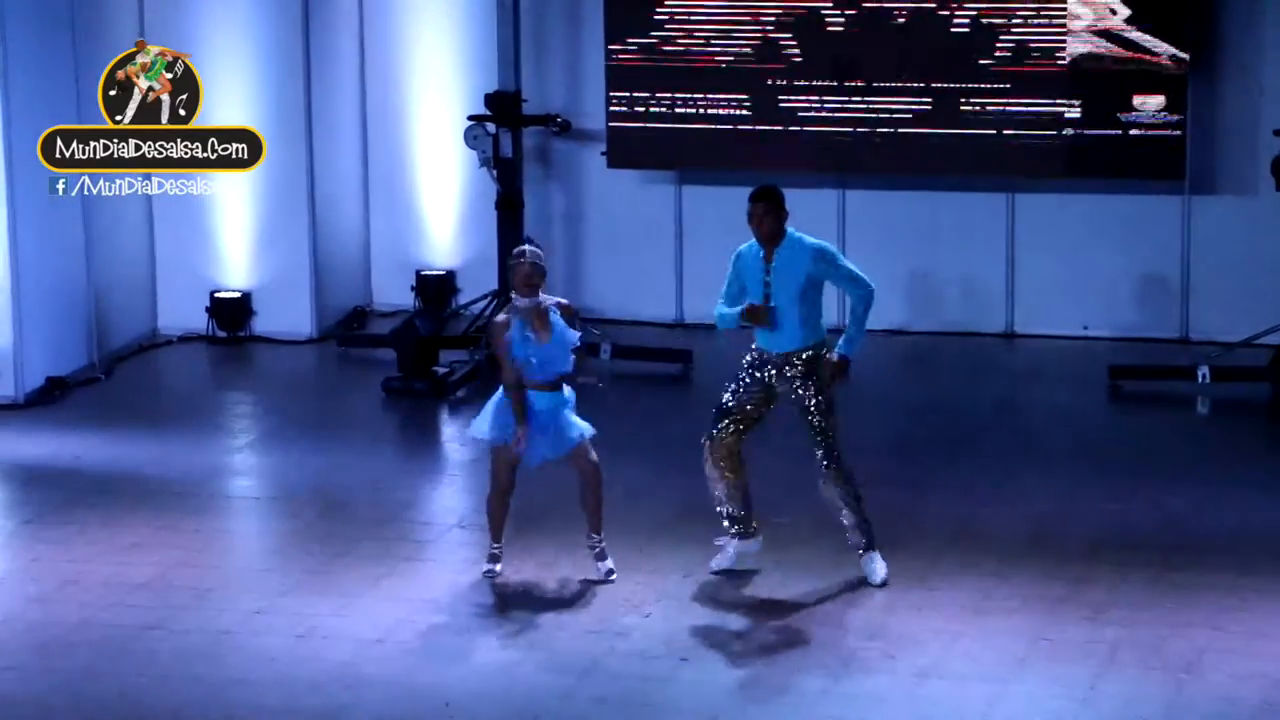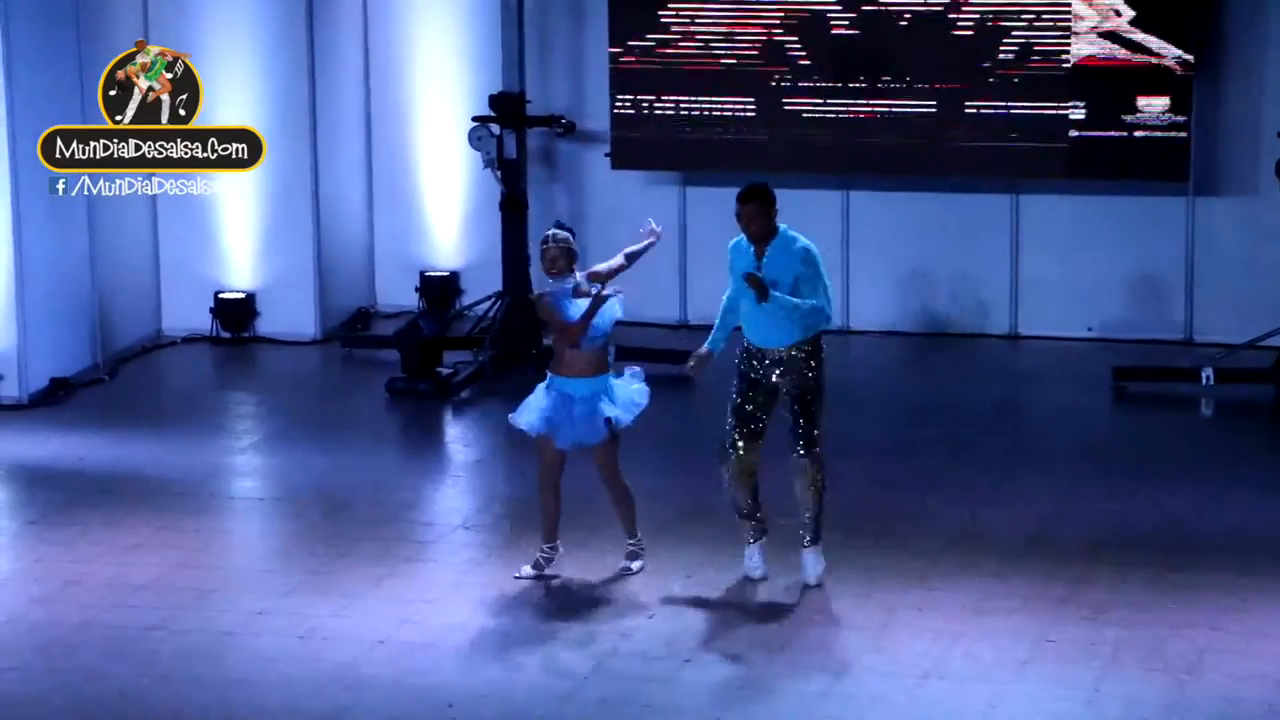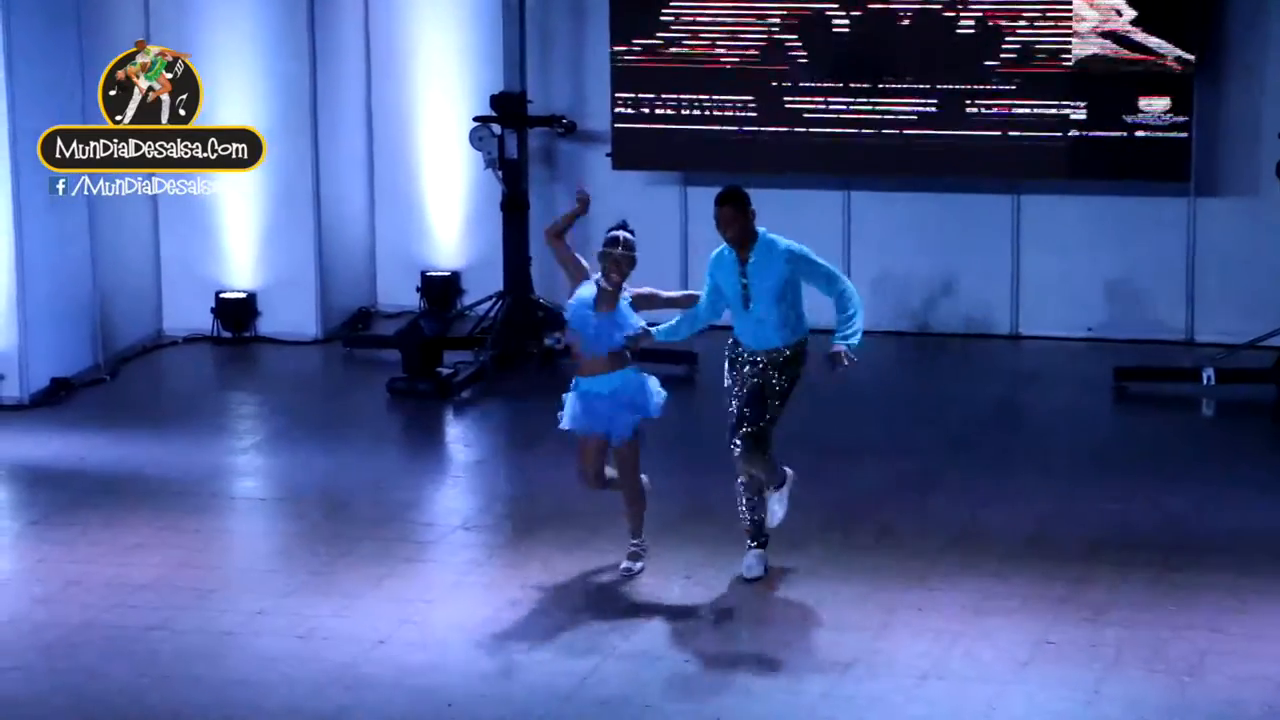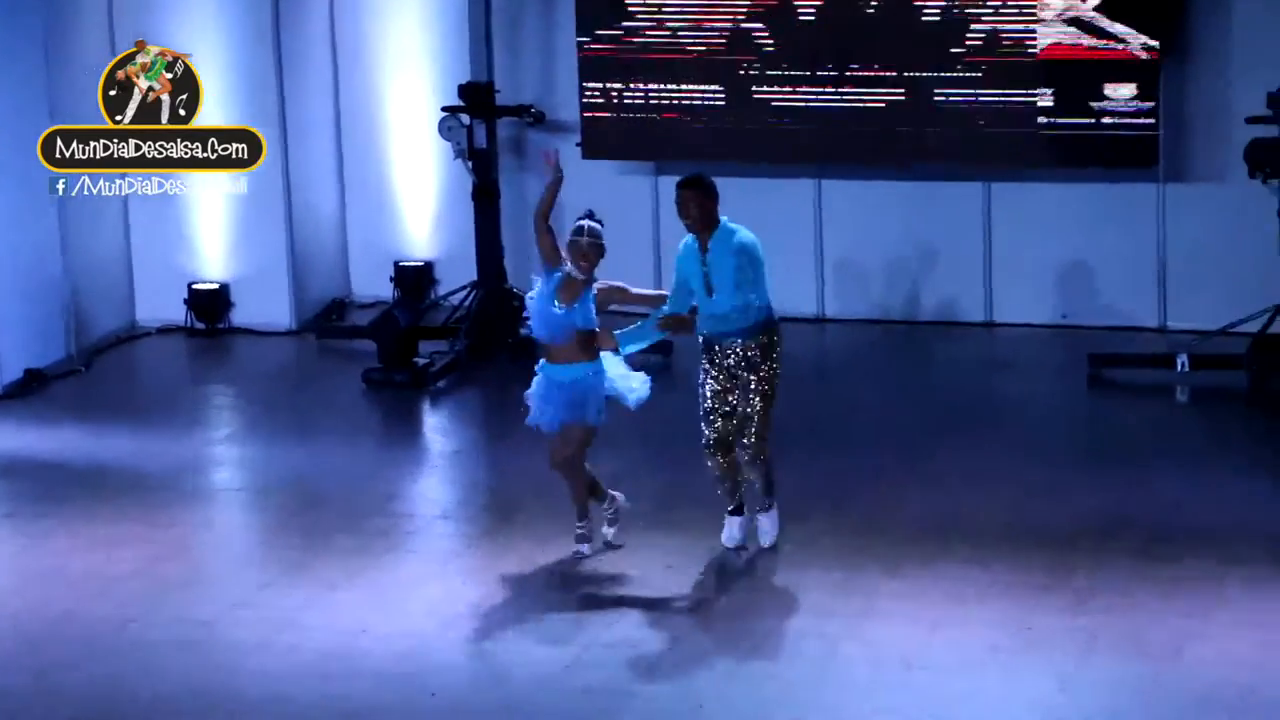
dt=0.3s
person 1, frame 1
left shoulder: (814, 253)
right shoulder: (743, 257)
left elbow: (863, 291)
right elbow: (722, 310)
left wrist: (845, 350)
right wrist: (742, 314)
left hip: (808, 363)
right hip: (760, 362)
left knee: (826, 459)
right knee: (718, 443)
left ankle: (867, 549)
right ankle: (741, 536)
person 1, frame 2
left shoulder: (802, 252)
right shoulder: (737, 250)
left elbow: (822, 313)
left wrist: (771, 295)
right wrist: (711, 345)
left hip: (799, 358)
right hip: (754, 358)
left knee: (805, 452)
right knee: (738, 453)
left ankle: (812, 544)
right ankle: (755, 539)
person 1, frame 3
left shoulder: (787, 255)
right shoulder: (719, 261)
left elbow: (842, 288)
right elbow: (707, 314)
left wrist: (844, 340)
right wrist: (654, 334)
left hip: (783, 357)
right hip: (743, 357)
left knee: (748, 442)
right knee: (745, 451)
left ankle: (777, 480)
right ankle: (756, 544)
person 1, frame 4
left shoulder: (741, 245)
right shoulder: (686, 251)
left elbow: (752, 310)
right elbow: (675, 310)
left wrist: (695, 321)
left hip: (754, 346)
right hip: (716, 349)
left knee: (752, 440)
right knee: (715, 441)
left ankle: (767, 508)
right ankle: (735, 510)
person 2, frame 1
left shoulder: (561, 310)
right shoulder: (503, 325)
right elbow: (511, 380)
right wrist: (521, 424)
left hip: (554, 404)
right hip: (515, 409)
left knee: (590, 468)
right knee: (502, 483)
left ankle: (597, 546)
right ankle: (495, 550)
person 2, frame 2
left shoulder: (592, 278)
right shoulder: (545, 302)
left elbow: (622, 259)
right elbow: (572, 339)
left wrist: (650, 241)
right wrist: (592, 301)
left hip: (598, 393)
right hip: (561, 395)
left knee: (610, 475)
right knee: (549, 478)
left ankle: (634, 544)
right ankle: (548, 551)
person 2, frame 3
left shoulder: (636, 300)
right shoulder: (582, 284)
left elbow: (686, 300)
right elbow: (553, 236)
right wrist: (581, 211)
left hip: (620, 390)
right hip: (588, 396)
left knee: (627, 472)
right knee: (591, 477)
left ankle: (637, 546)
right ankle: (632, 485)
person 2, frame 4
left shoulder: (600, 291)
right shoulder: (555, 272)
left elbow: (657, 298)
right elbow: (541, 222)
right wrist: (556, 180)
left hip: (586, 381)
right hip: (554, 381)
left knee: (564, 460)
right knee: (563, 458)
left ankle: (586, 523)
right ankle: (610, 502)
